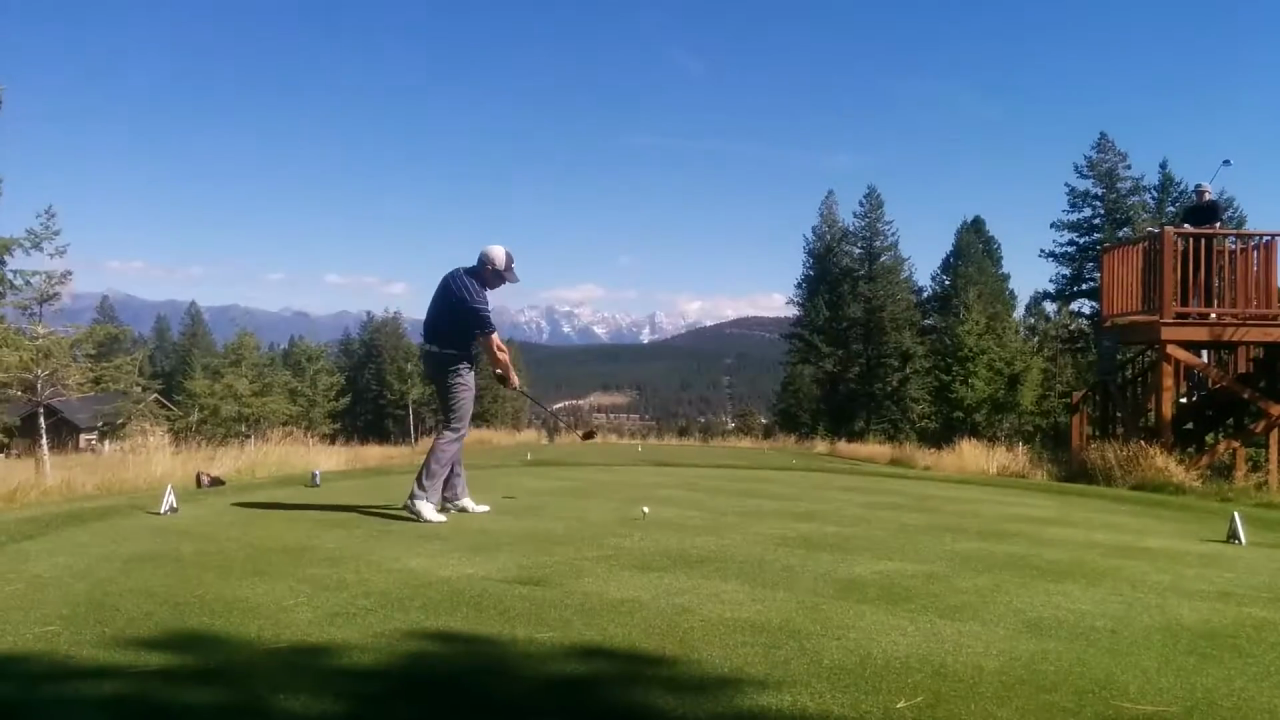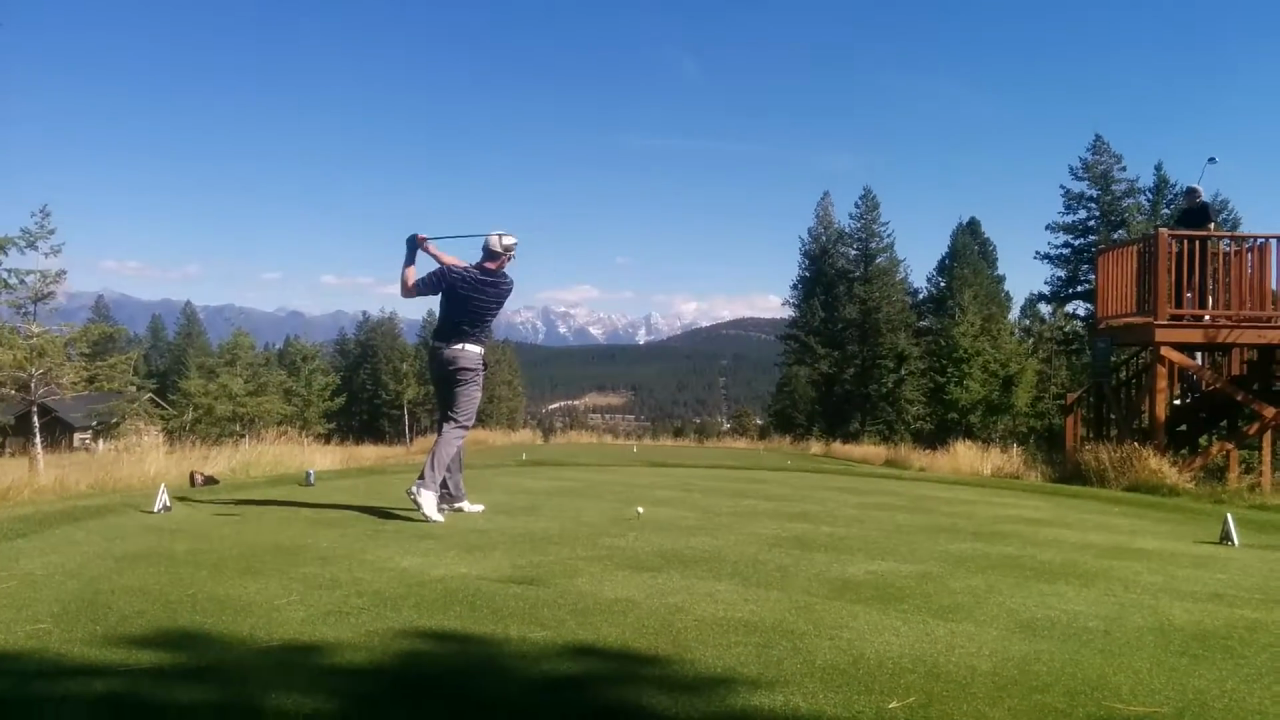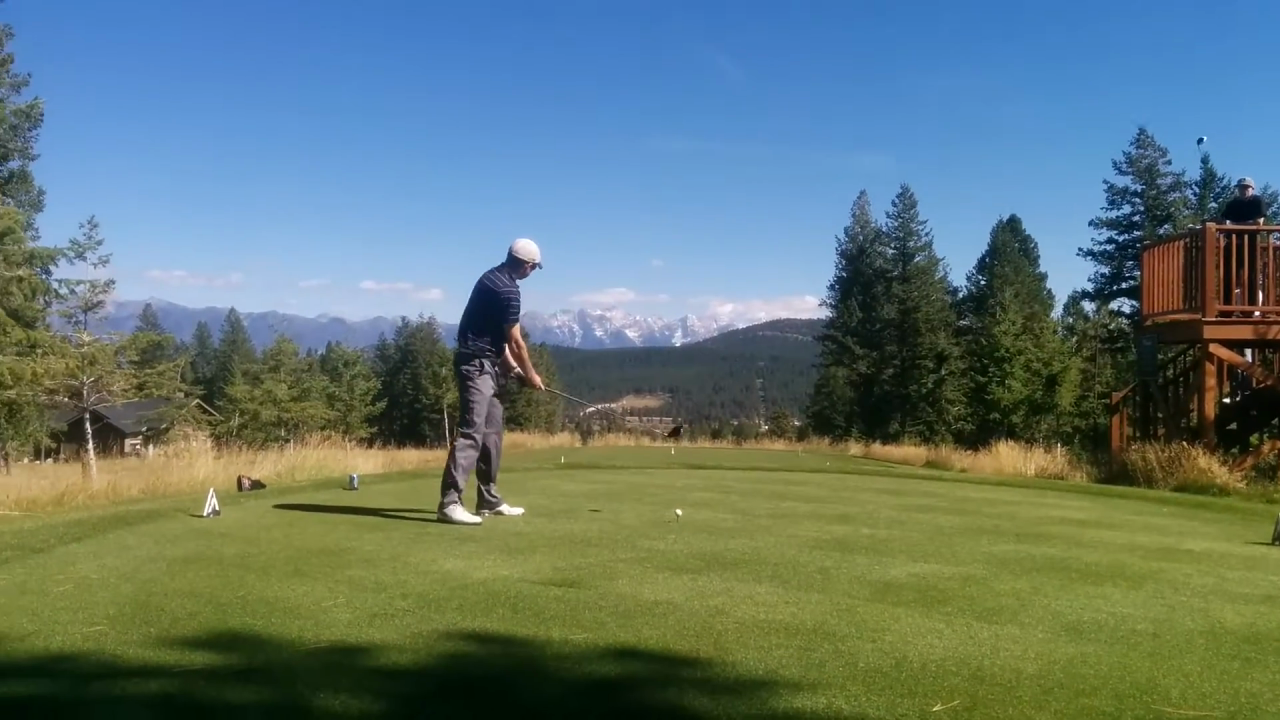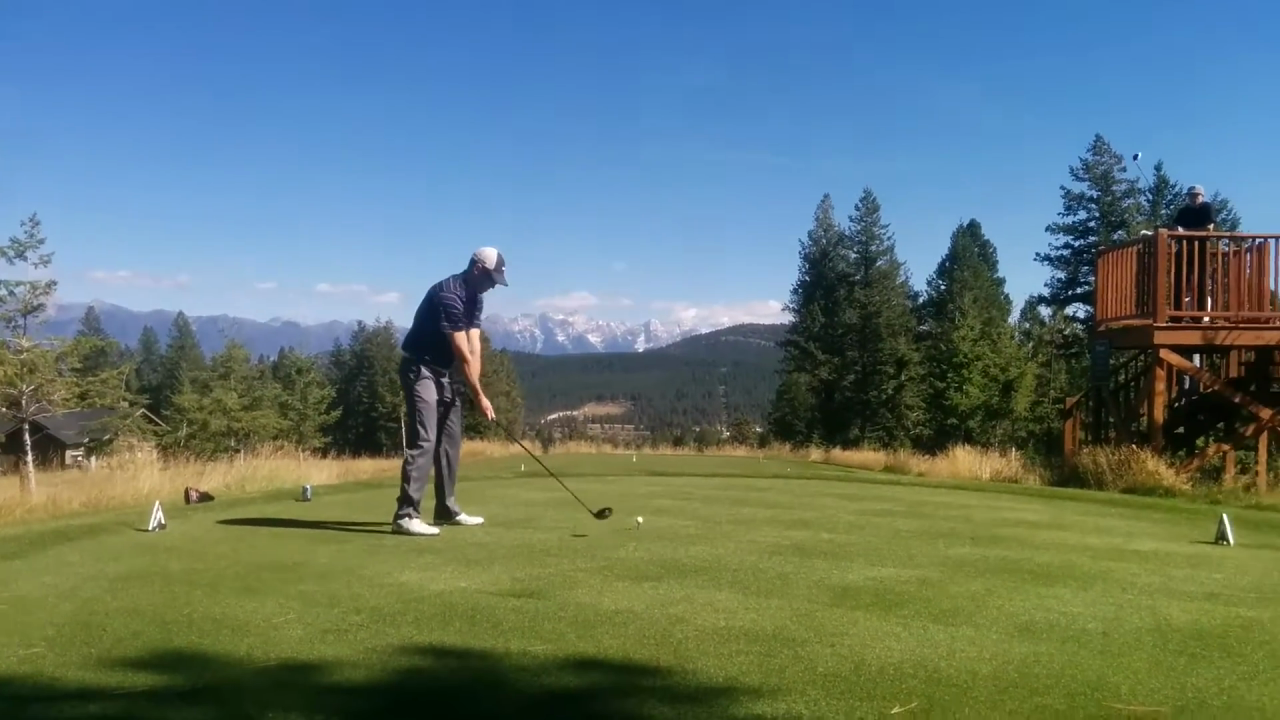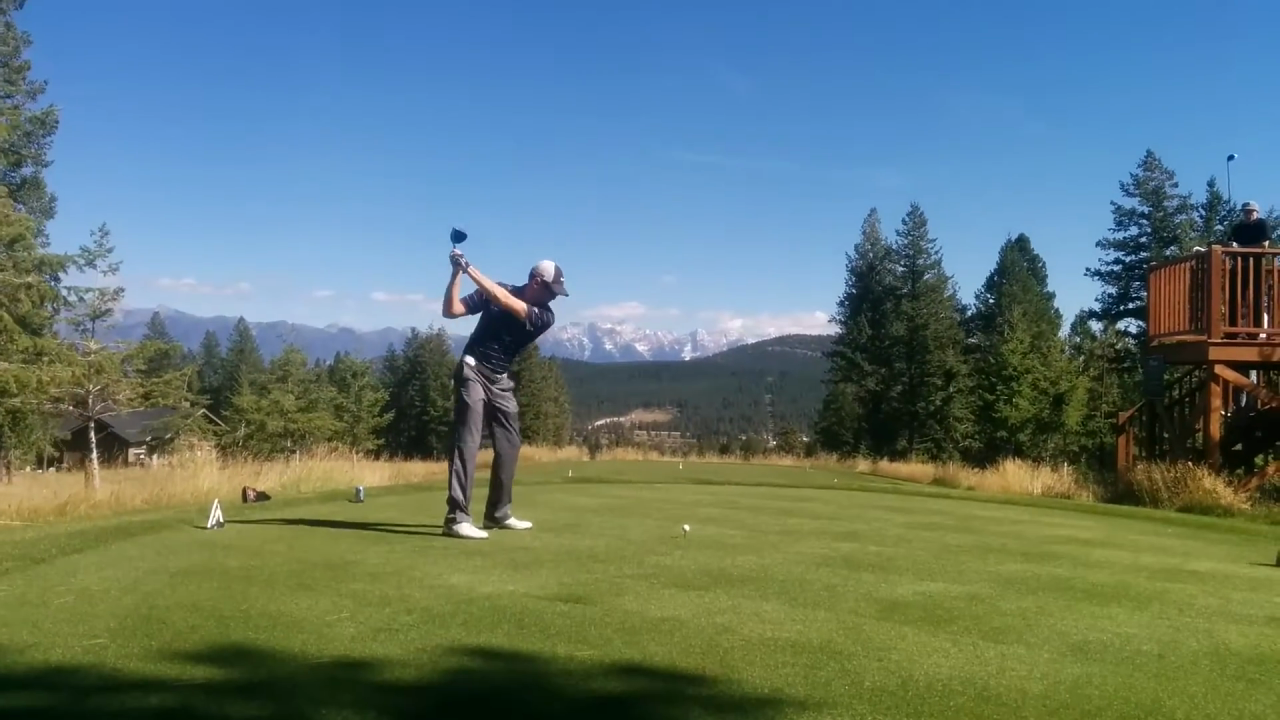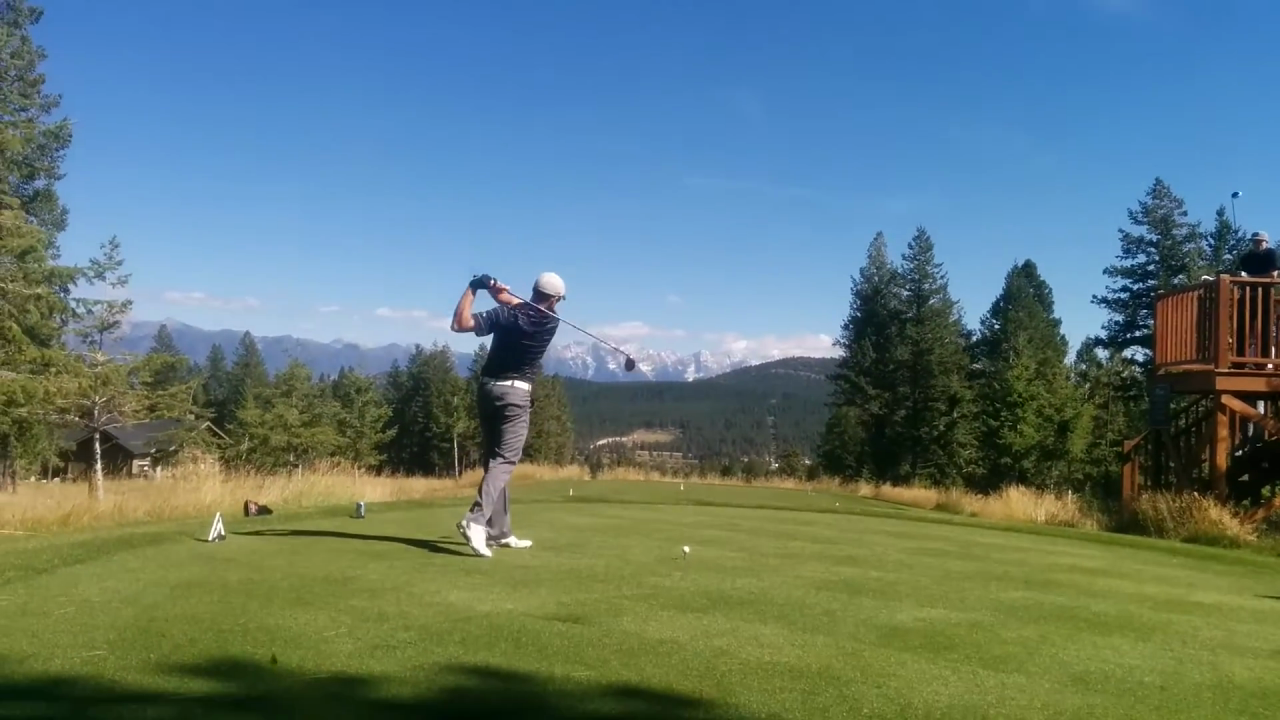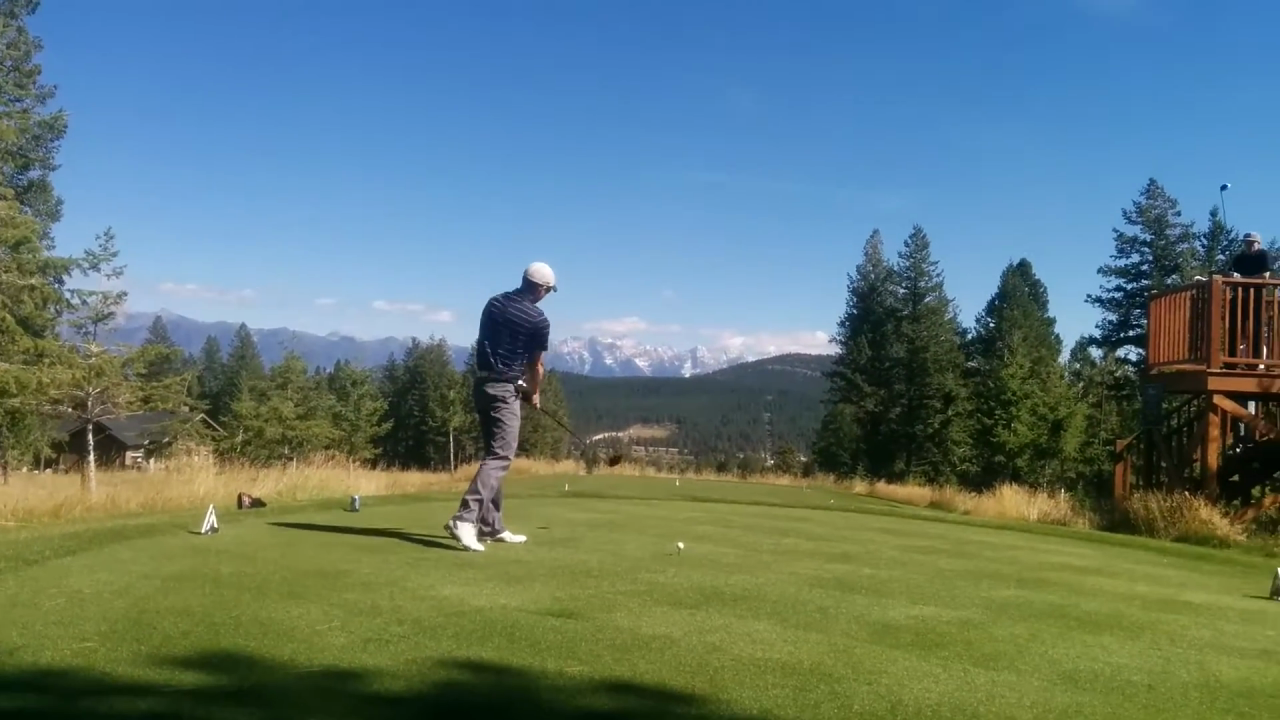
dt=0.7s
person 1, frame 1
left shoulder: (459, 277)
right shoulder: (472, 296)
right elbow: (494, 347)
right wrist: (509, 373)
left hip: (452, 358)
right hip: (451, 361)
left knee: (455, 426)
right knee: (454, 428)
left ankle: (454, 495)
right ankle: (421, 496)
person 1, frame 2
left shoulder: (449, 275)
right shoulder: (505, 285)
left elbow: (408, 290)
left wrist: (411, 254)
right wrist: (431, 250)
left hip: (439, 354)
right hip: (468, 358)
left knee: (450, 423)
right knee: (457, 426)
left ankle: (452, 495)
right ankle: (426, 486)
person 1, frame 3
left shoulder: (491, 278)
right shoulder: (508, 291)
right elbow: (515, 340)
left wrist: (512, 365)
right wrist: (531, 374)
left hip: (481, 361)
right hip: (477, 364)
left knee: (492, 431)
right knee: (471, 431)
left ankle: (489, 500)
right ankle: (450, 502)
person 1, frame 4
left shoulder: (475, 299)
right shoulder: (448, 295)
left elbow: (473, 347)
right elbow: (461, 351)
left wrist: (474, 388)
right wrist: (479, 396)
left hip: (444, 373)
right hip: (419, 369)
left knee: (449, 439)
right knee: (423, 440)
left ankle: (446, 509)
right ankle: (406, 515)
person 1, frame 5
left shoulder: (544, 316)
right shoulder: (497, 291)
left elbow: (506, 302)
right elbow: (450, 311)
left wrist: (471, 271)
right wrist: (457, 273)
left hip: (501, 380)
right hip: (473, 372)
left knee: (508, 447)
right knee: (467, 444)
left ankle: (498, 513)
right ankle: (457, 518)
person 1, frame 6
left shoulder: (506, 316)
right shoulder: (552, 321)
left elbow: (459, 324)
left wrist: (473, 288)
right wrist: (495, 287)
left hip: (488, 390)
right hip: (515, 394)
left knee: (495, 459)
right knee: (505, 461)
left ankle: (499, 531)
right ankle: (476, 520)
person 1, frame 7
left shoulder: (493, 303)
right shoulder: (538, 320)
right elbow: (536, 366)
right wrist: (534, 393)
left hip: (483, 384)
right hip: (504, 389)
left knee: (495, 455)
right knee: (500, 457)
left ankle: (491, 525)
right ankle: (465, 519)
